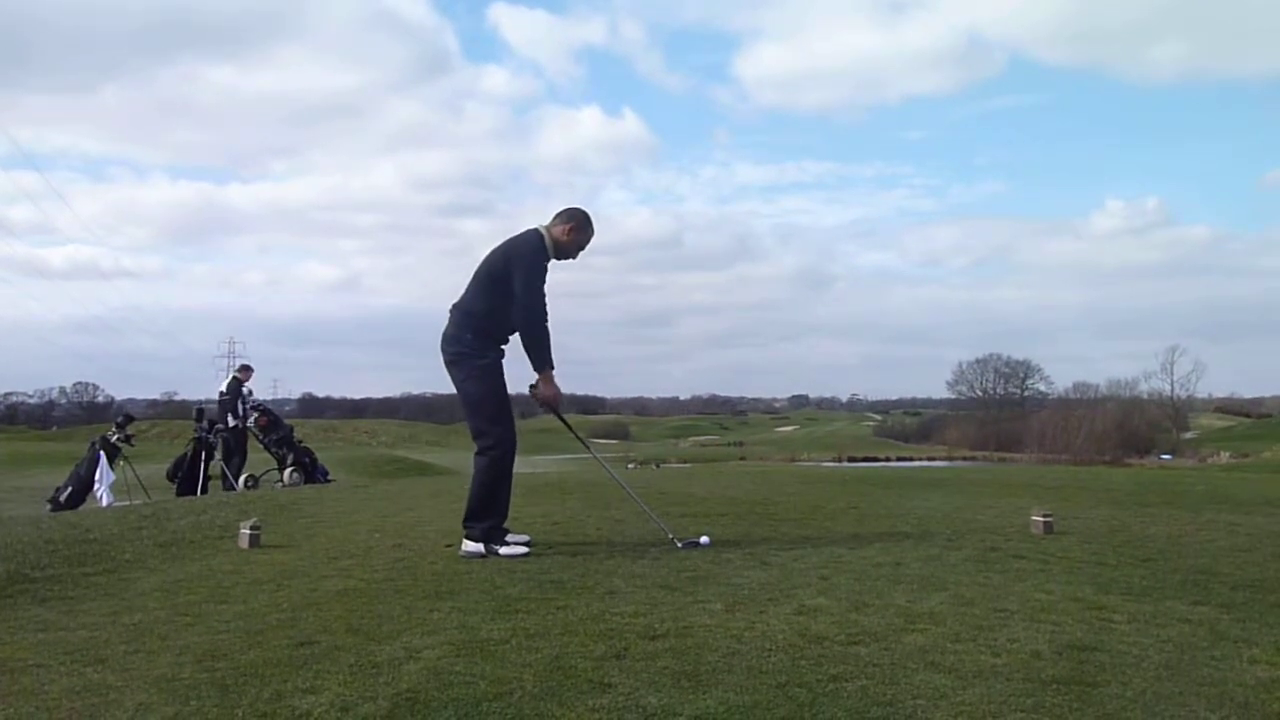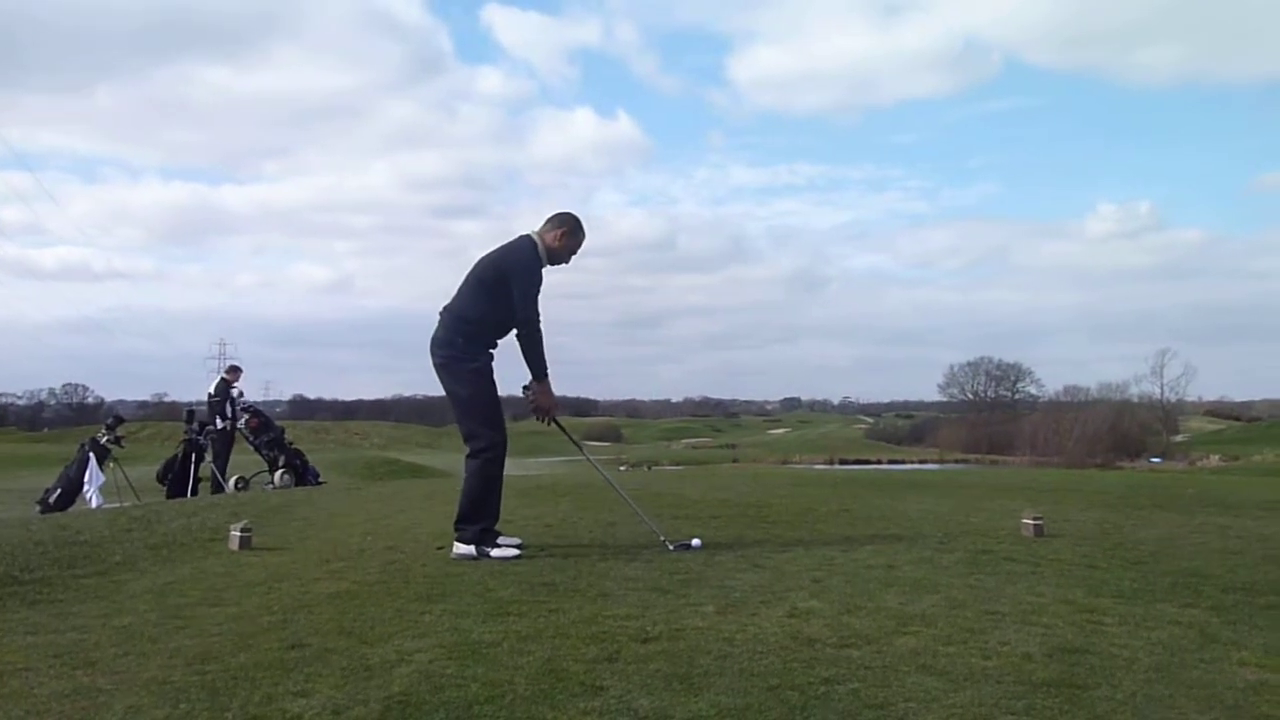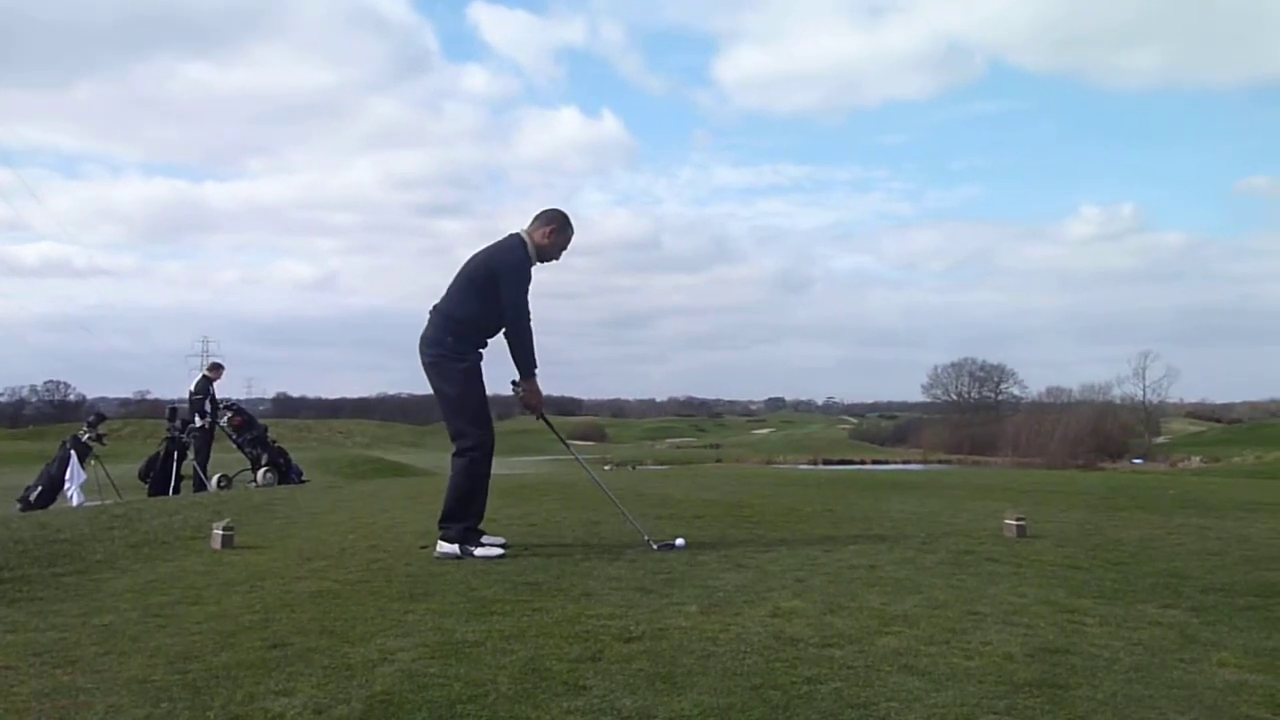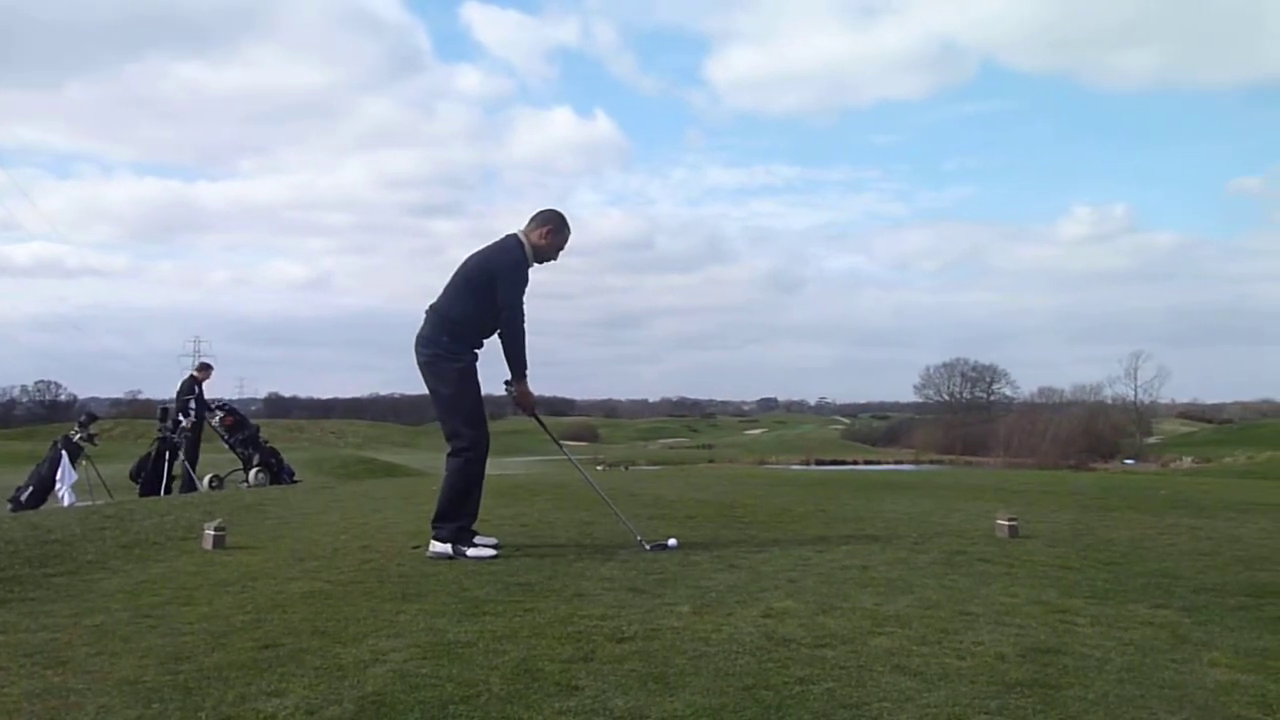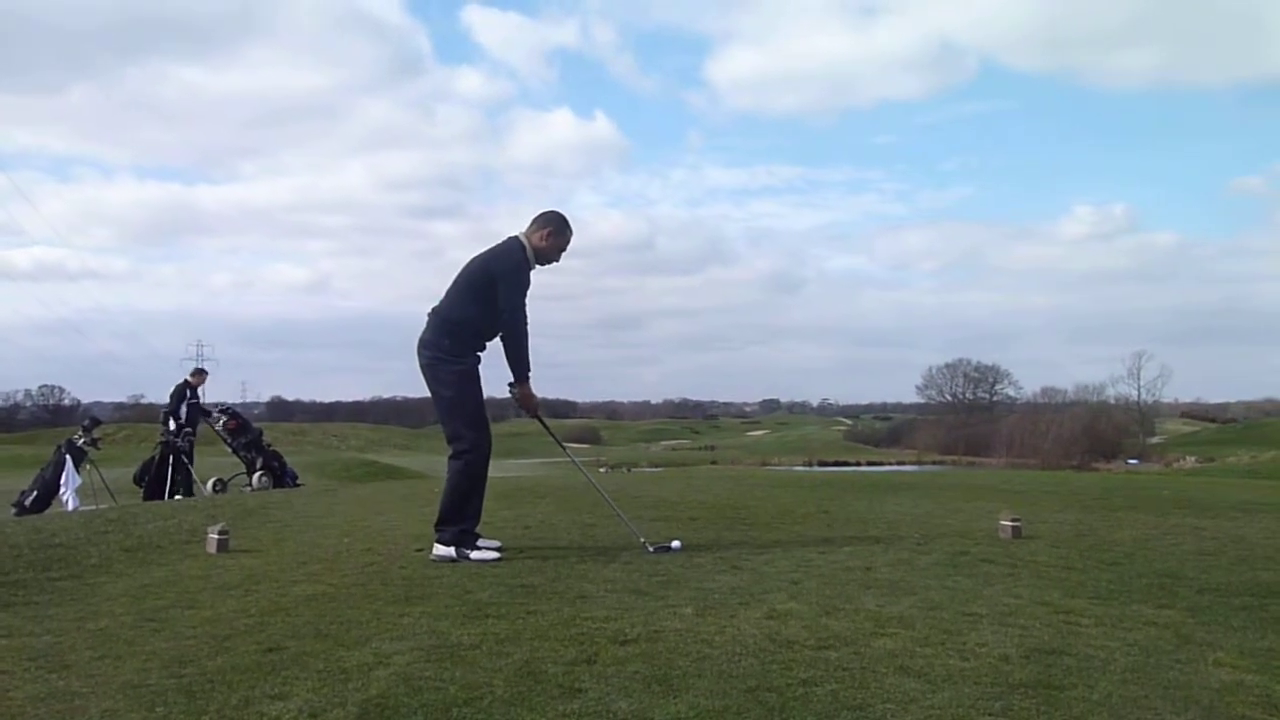
dt=0.4s
person 1, frame 1
left shoulder: (531, 251)
right shoulder: (529, 251)
left elbow: (535, 317)
right elbow: (526, 317)
left wrist: (545, 375)
right wrist: (545, 377)
left hip: (476, 347)
right hip: (469, 347)
left knee: (502, 440)
right knee: (496, 440)
left ankle: (490, 528)
right ankle: (478, 535)
person 1, frame 2
left shoulder: (521, 256)
right shoulder: (524, 259)
left elbow: (525, 323)
right elbow: (527, 325)
left wrist: (538, 382)
right wrist: (542, 384)
left hip: (463, 349)
right hip: (459, 350)
left knee: (492, 442)
right knee: (486, 443)
left ankle: (481, 530)
right ankle: (470, 537)
person 1, frame 3
left shoulder: (509, 254)
right shoulder: (514, 258)
left elbow: (512, 321)
right elbow: (517, 323)
left wrist: (526, 379)
right wrist: (529, 381)
left hip: (451, 348)
right hip: (449, 350)
left knee: (479, 440)
right knee: (473, 441)
left ankle: (465, 529)
right ankle: (453, 536)
person 1, frame 4
left shoulder: (506, 254)
right shoulder: (511, 259)
left elbow: (508, 321)
right elbow: (510, 324)
left wrist: (518, 380)
right wrist: (520, 382)
left hip: (446, 348)
right hip: (445, 350)
left knee: (474, 441)
right knee: (468, 442)
left ankle: (458, 529)
right ankle: (446, 536)
person 1, frame 5
left shoulder: (508, 257)
right shoulder: (512, 261)
left elbow: (510, 324)
right elbow: (512, 326)
left wrist: (521, 383)
right wrist: (523, 383)
left hip: (449, 351)
right hip: (447, 353)
left knee: (477, 443)
right knee: (470, 445)
left ankle: (461, 532)
right ankle: (449, 539)
